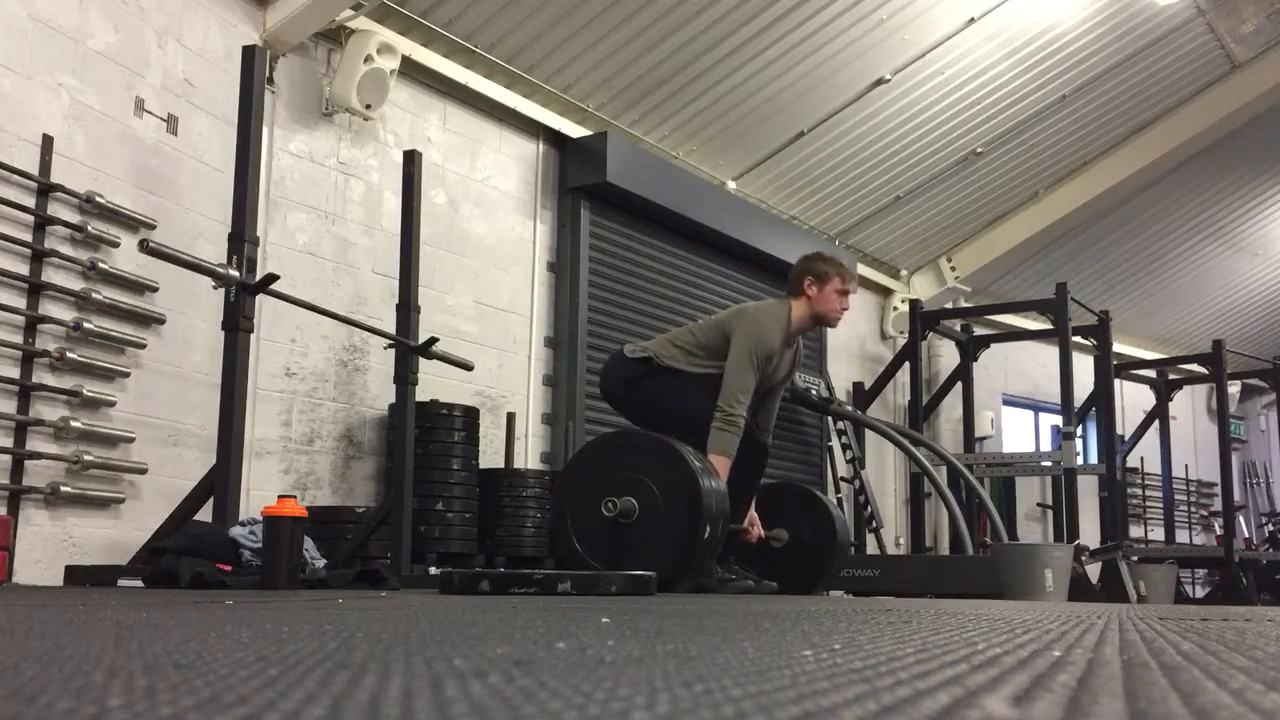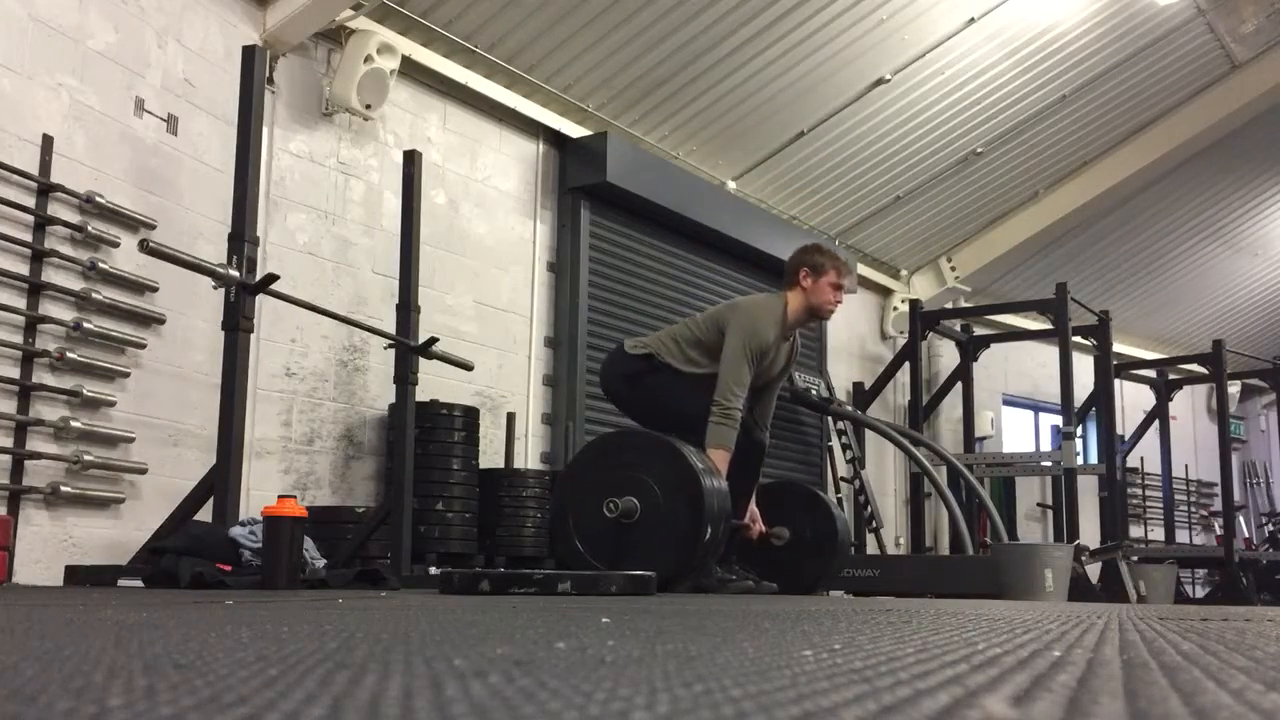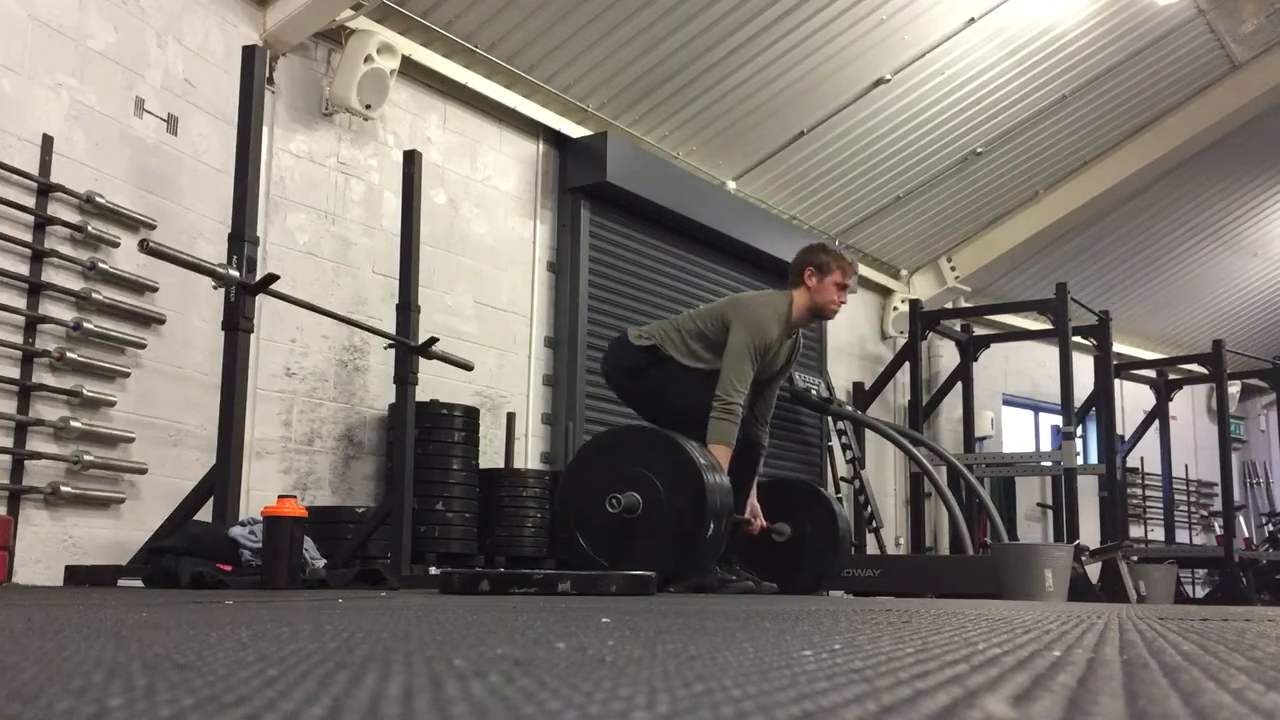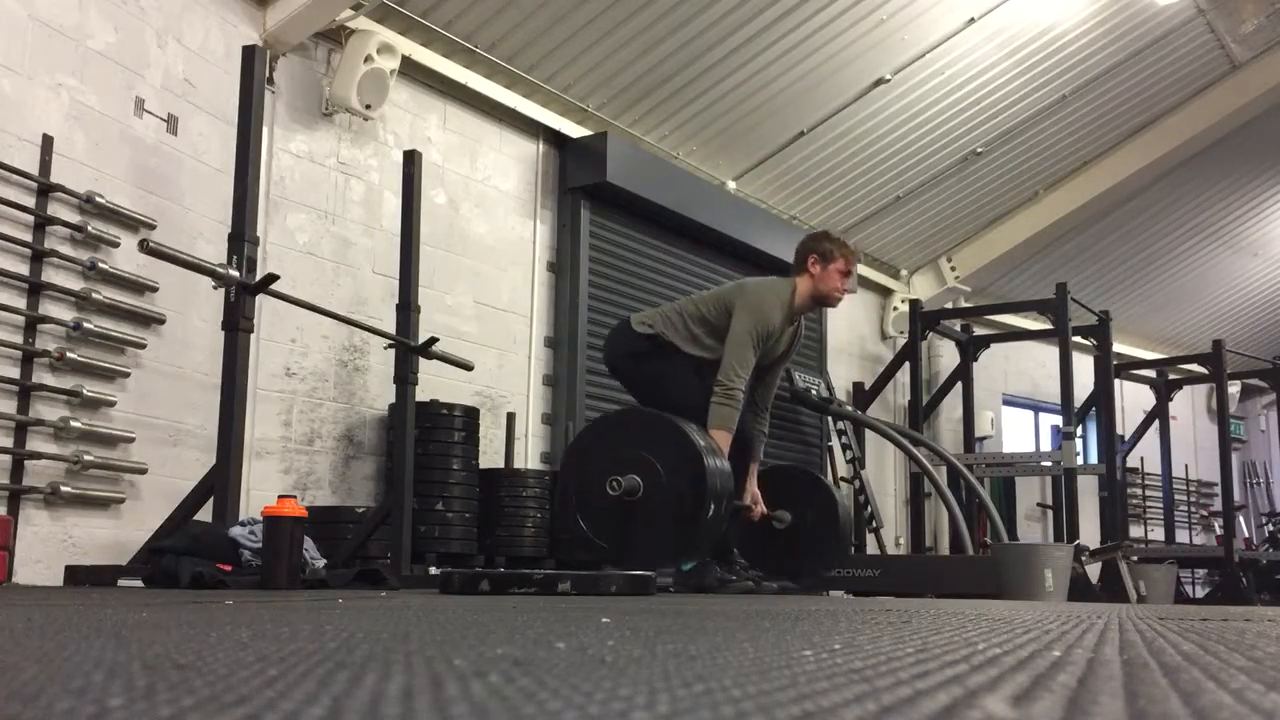
dt=0.2s
person 1, frame 1
left shoulder: (792, 351)
right shoulder: (761, 325)
left elbow: (760, 427)
right elbow: (730, 414)
left wrist: (746, 507)
left hip: (672, 382)
right hip: (633, 374)
left knee: (752, 448)
right knee: (723, 438)
left ankle: (718, 560)
right ankle: (696, 564)
person 1, frame 2
left shoulder: (789, 344)
right shoulder: (756, 318)
left elbow: (758, 424)
right elbow: (726, 407)
left wrist: (747, 501)
left hip: (669, 376)
right hip: (634, 368)
left knee: (749, 447)
right knee: (720, 438)
left ankle: (719, 560)
person 1, frame 3
left shoulder: (791, 341)
right shoulder: (760, 315)
left elbow: (758, 422)
right elbow: (727, 403)
left wrist: (750, 496)
left hip: (672, 368)
right hip: (636, 358)
left knee: (744, 443)
right knee: (711, 439)
left ankle: (719, 560)
person 1, frame 4
left shoulder: (794, 327)
right shoulder: (763, 301)
left elbow: (758, 408)
right elbow: (729, 389)
left wrist: (750, 482)
left hip: (675, 357)
right hip: (639, 345)
left knee: (734, 445)
right knee: (704, 434)
left ankle: (721, 560)
right ankle: (694, 566)
